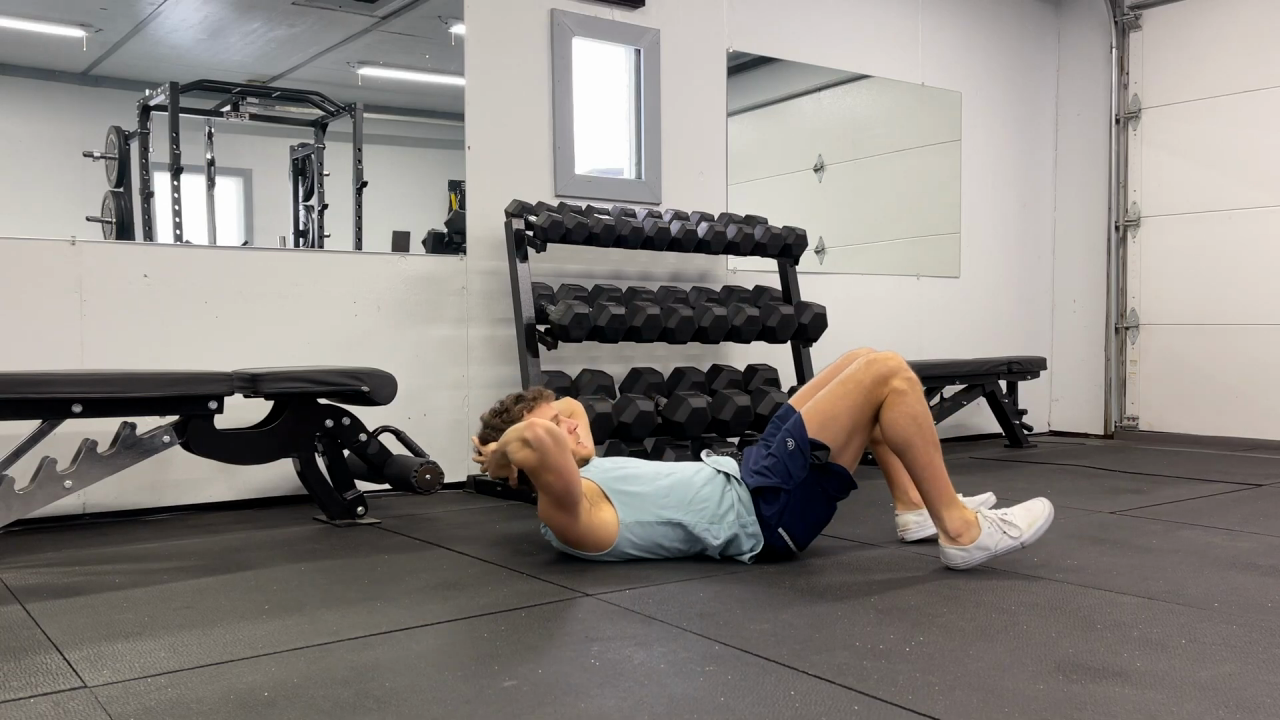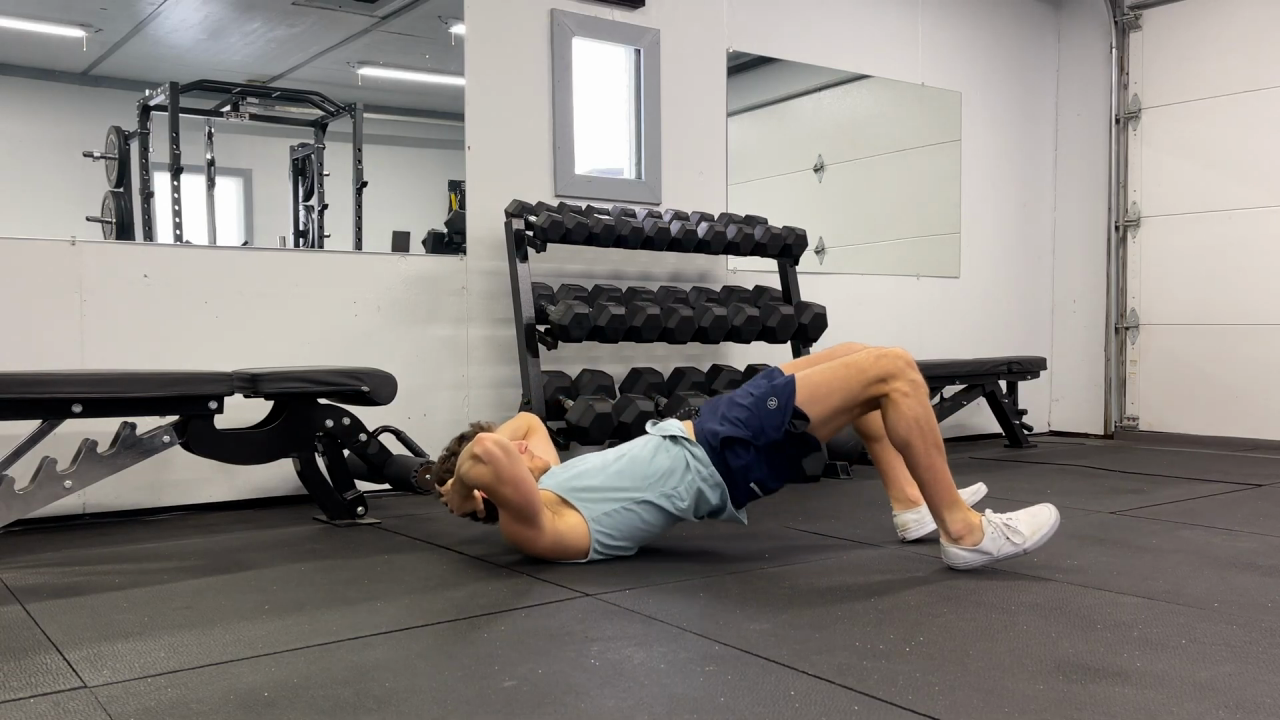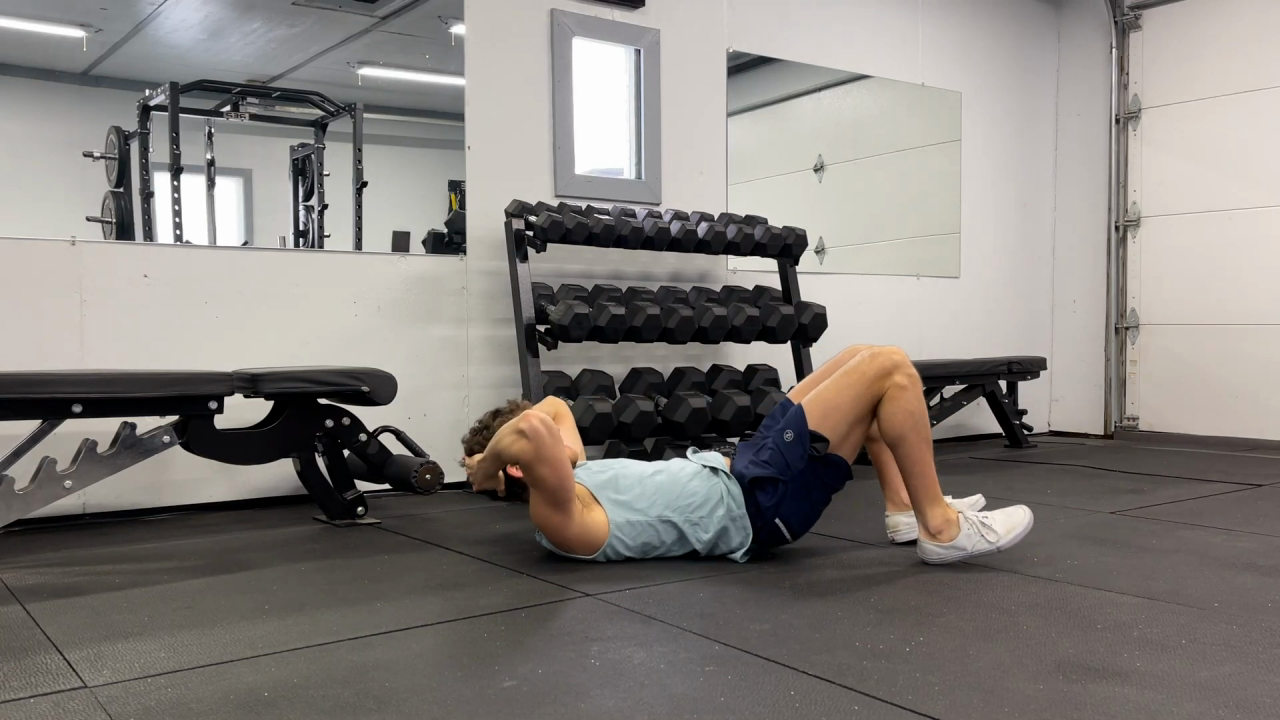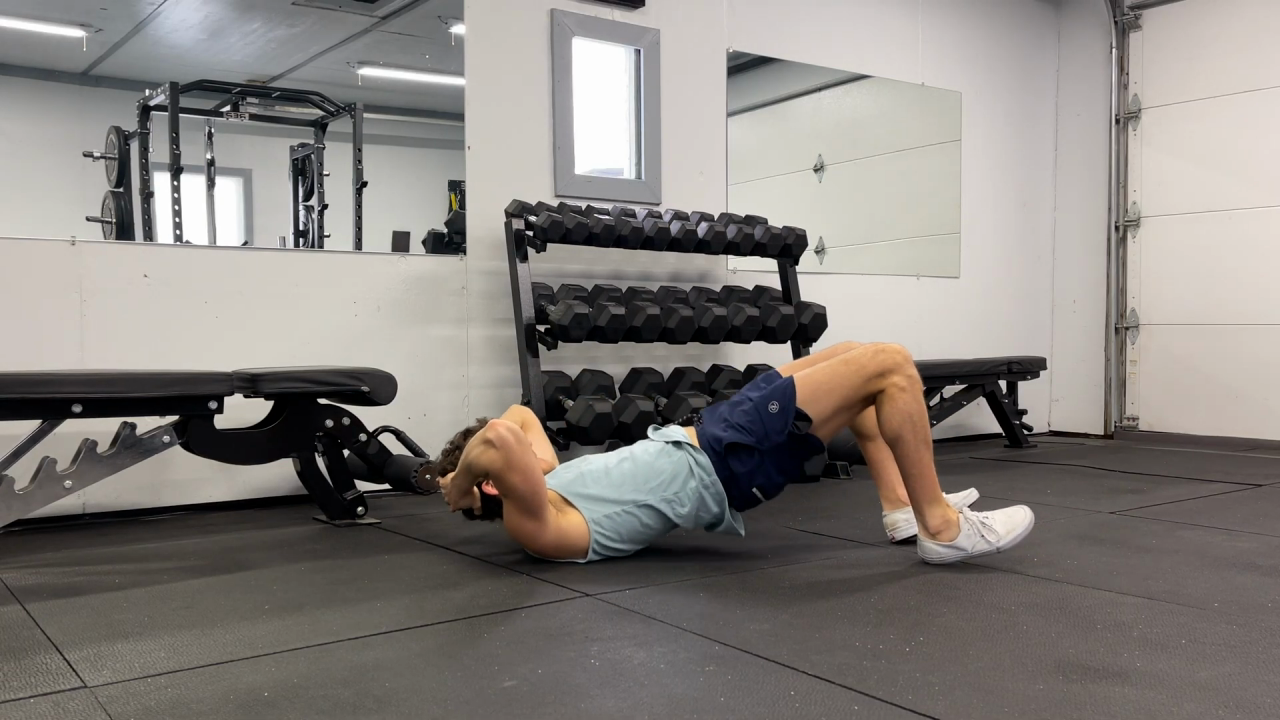
dt=0.7s
person 1, frame 1
left shoulder: (582, 481)
right shoulder: (567, 516)
left elbow: (572, 404)
right elbow: (540, 440)
left wrist: (508, 439)
right wrist: (504, 453)
left hip: (744, 478)
right hip: (764, 504)
left knee: (870, 366)
right knee: (892, 373)
left ankle: (916, 509)
right ankle: (962, 530)
person 1, frame 2
left shoulder: (549, 485)
right shoulder: (534, 527)
left elbow: (526, 419)
right elbow: (488, 452)
left wrist: (486, 446)
right wrist: (462, 479)
left hip: (709, 430)
right hip: (724, 452)
left knee: (859, 358)
right knee: (898, 371)
left ankle: (912, 505)
right ankle: (963, 531)
person 1, frame 3
left shoulder: (573, 485)
right shoulder: (560, 520)
left elbow: (555, 405)
right elbow: (531, 429)
left wrist: (504, 451)
right wrist: (486, 468)
left hip: (736, 473)
right hip: (758, 495)
left knee: (866, 360)
right knee: (893, 368)
left ankle: (907, 511)
right ankle: (943, 528)
person 1, frame 4
left shoulder: (546, 487)
right shoulder: (534, 526)
left elbow: (518, 414)
right elbow: (498, 441)
right wrist: (460, 483)
left hip: (711, 437)
right hip: (729, 458)
left knee: (853, 358)
right knee: (893, 366)
left ankle: (902, 508)
right ankle: (940, 526)
